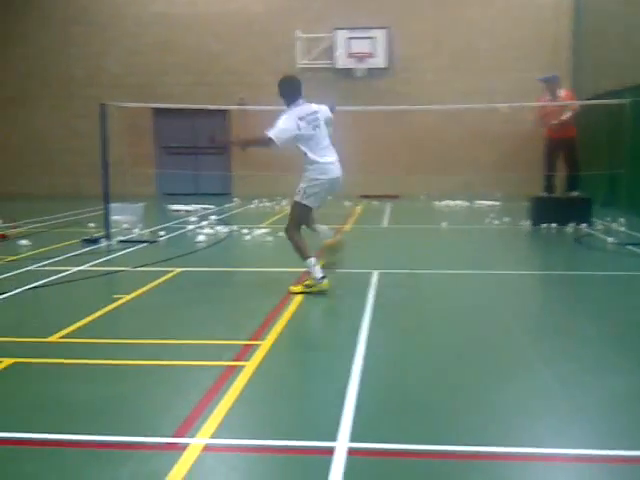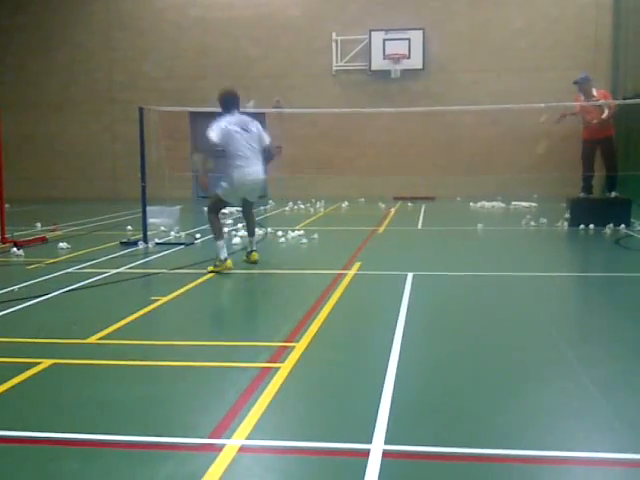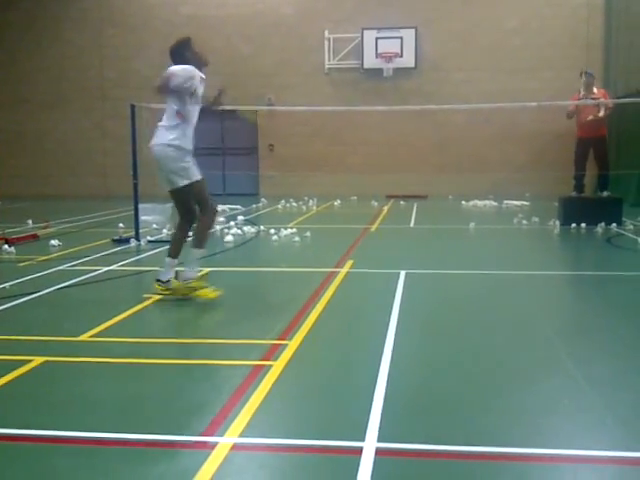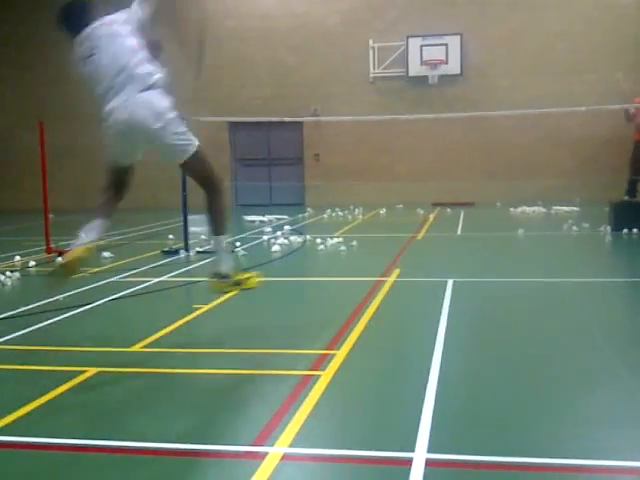
dt=0.7s
person 1, frame 1
left shoulder: (289, 119)
right shoulder: (318, 109)
left elbow: (266, 140)
right elbow: (330, 115)
left wrist: (231, 142)
right wrist: (330, 110)
left hip: (318, 176)
right hip: (333, 172)
left knee: (292, 229)
right knee: (302, 219)
left ankle: (318, 279)
right ankle: (330, 237)
person 1, frame 2
left shoulder: (220, 124)
right shoulder: (252, 123)
left elbow: (214, 148)
right elbow: (269, 152)
left wrist: (203, 174)
left hip: (238, 178)
right hip: (258, 177)
left knee: (213, 210)
right knee: (248, 208)
left ankle: (223, 258)
right ankle: (252, 250)
person 1, frame 3
left shoulder: (194, 79)
right shoulder: (187, 72)
right elbow: (163, 84)
right wrist: (197, 87)
left hip: (167, 149)
right hip: (173, 147)
left knee: (188, 216)
right knee: (208, 210)
left ankle: (166, 279)
right ankle: (190, 276)
person 1, frame 4
left shoulder: (81, 53)
left hip: (118, 119)
right hip: (151, 106)
left knee: (115, 192)
right knee: (211, 183)
left ankle: (82, 245)
right ankle: (224, 270)
